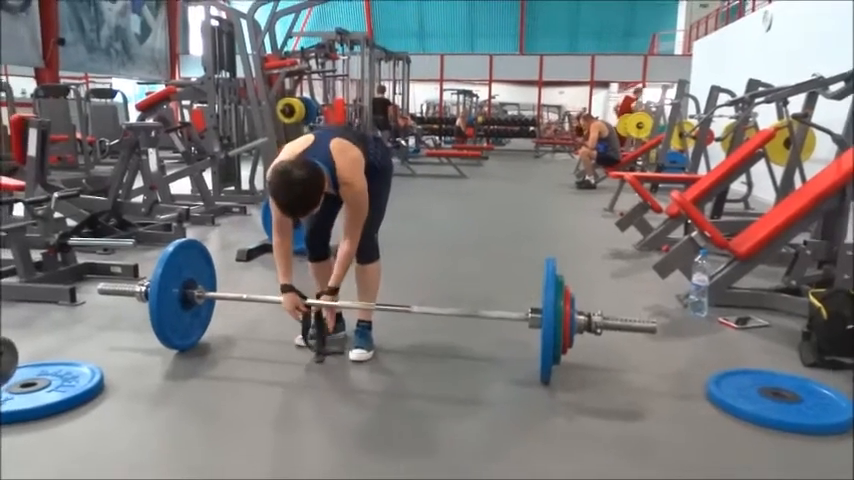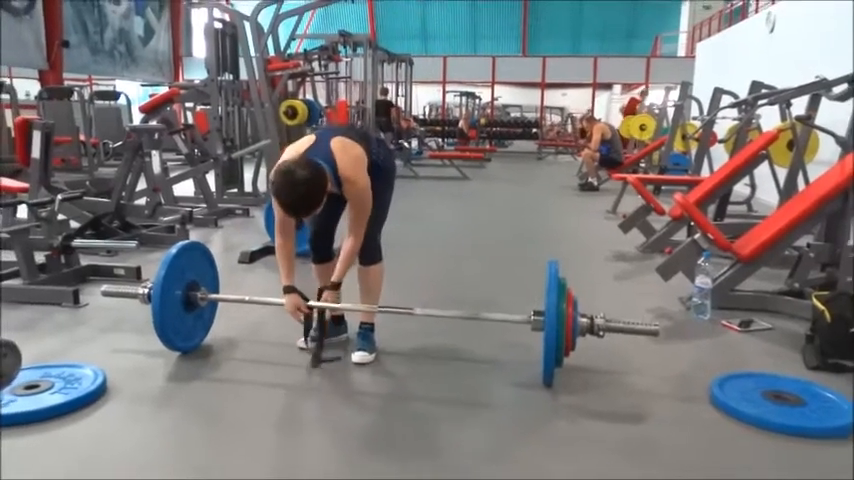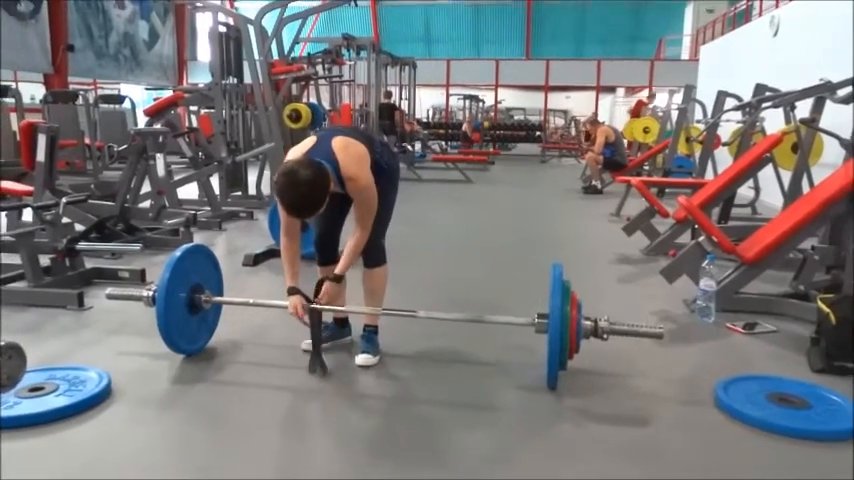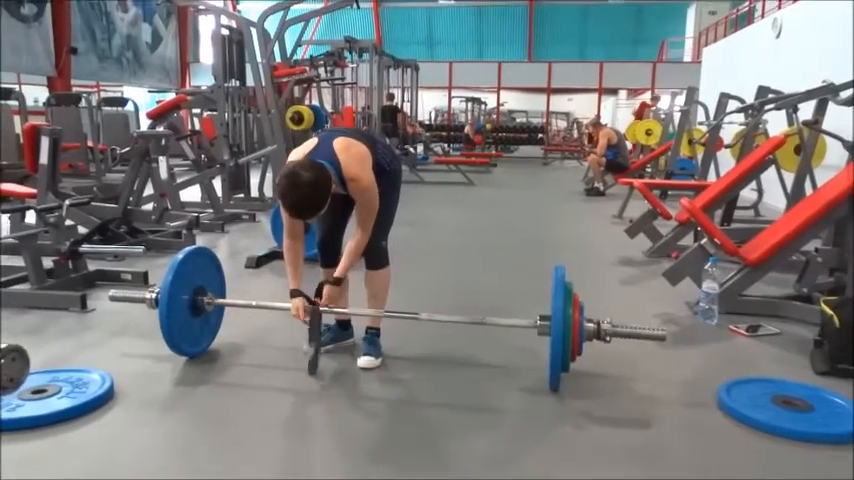
dt=0.1s
person 1, frame 1
left shoulder: (351, 180)
right shoulder: (278, 175)
left elbow: (351, 240)
right elbow: (281, 234)
left wrist: (330, 291)
right wrist: (286, 287)
left hip: (372, 166)
right hip: (323, 162)
left knee: (365, 241)
right knee: (313, 238)
left ankle: (364, 326)
right ankle: (335, 319)
person 1, frame 2
left shoulder: (353, 178)
right shoulder: (282, 175)
left elbow: (355, 236)
right elbow: (283, 236)
left wrist: (333, 286)
right wrist: (288, 289)
left hip: (375, 166)
right hip: (327, 162)
left knee: (368, 241)
right knee: (318, 240)
left ankle: (367, 328)
right ankle: (336, 321)
person 1, frame 3
left shoulder: (357, 177)
right shoulder: (288, 177)
left elbow: (362, 230)
right elbow: (289, 236)
left wrist: (336, 278)
right wrist: (292, 289)
left hip: (379, 168)
right hip: (333, 169)
left knee: (371, 244)
right knee: (323, 242)
left ankle: (371, 331)
right ankle: (340, 323)
person 1, frame 4
left shoulder: (359, 177)
right shoulder: (290, 178)
left elbow: (363, 232)
right elbow: (292, 239)
left wrist: (336, 281)
right wrist: (295, 292)
left hip: (381, 170)
right hip: (335, 170)
left knee: (373, 246)
right knee: (326, 244)
left ankle: (373, 333)
right ankle: (342, 325)
